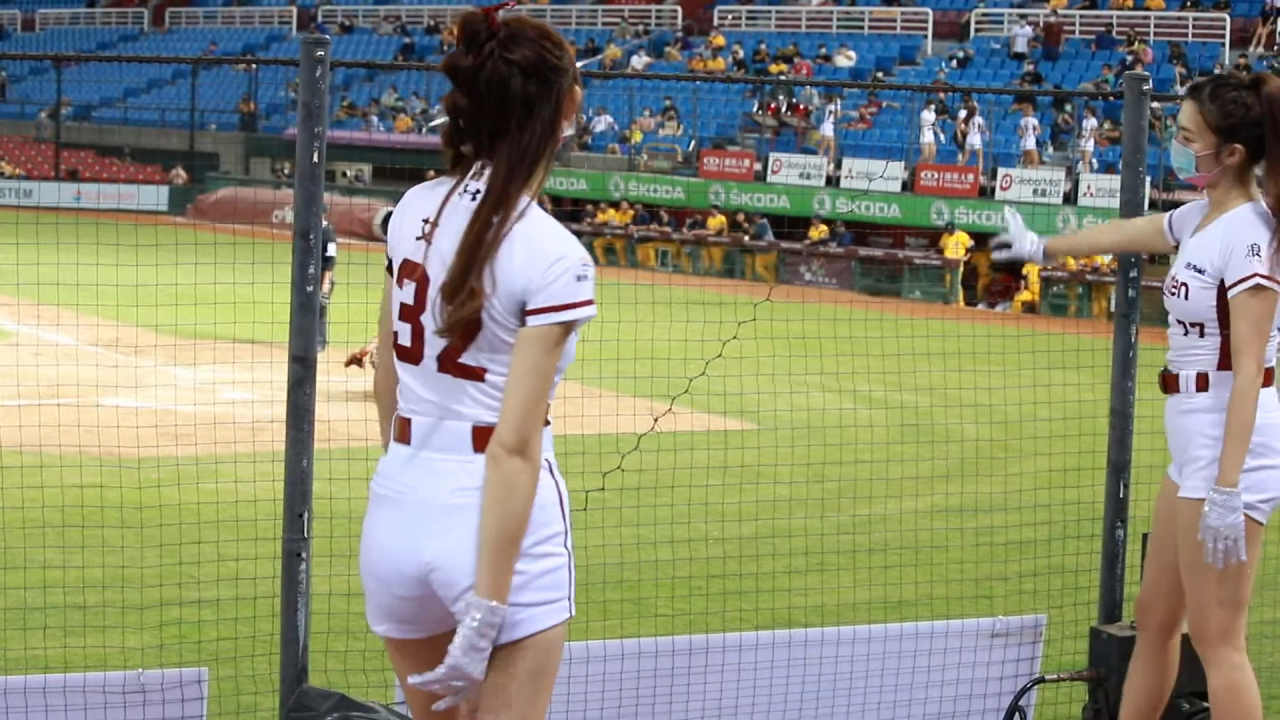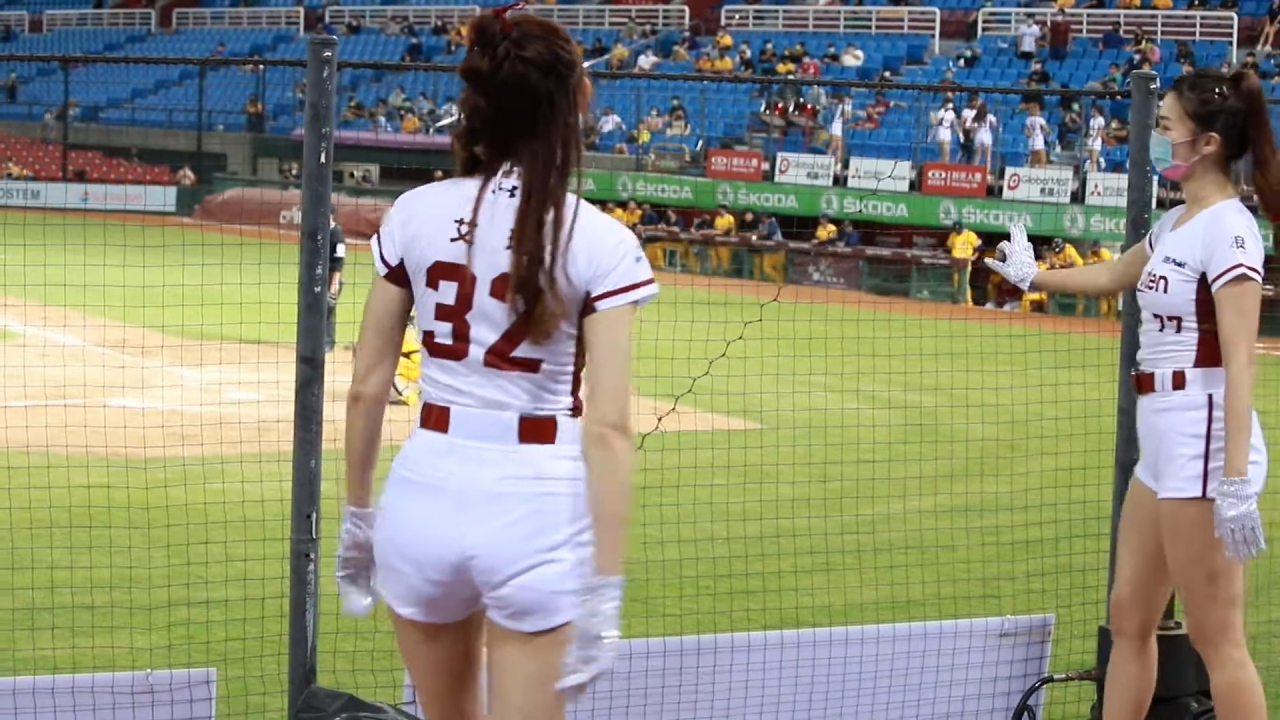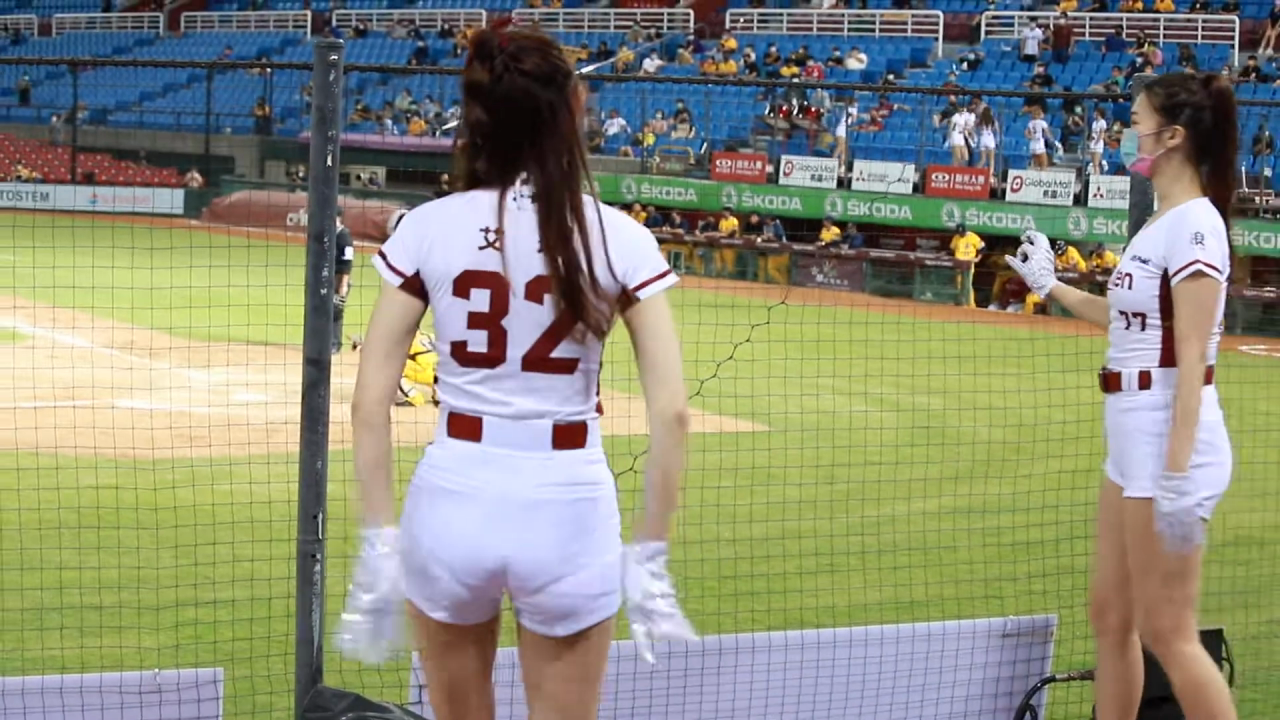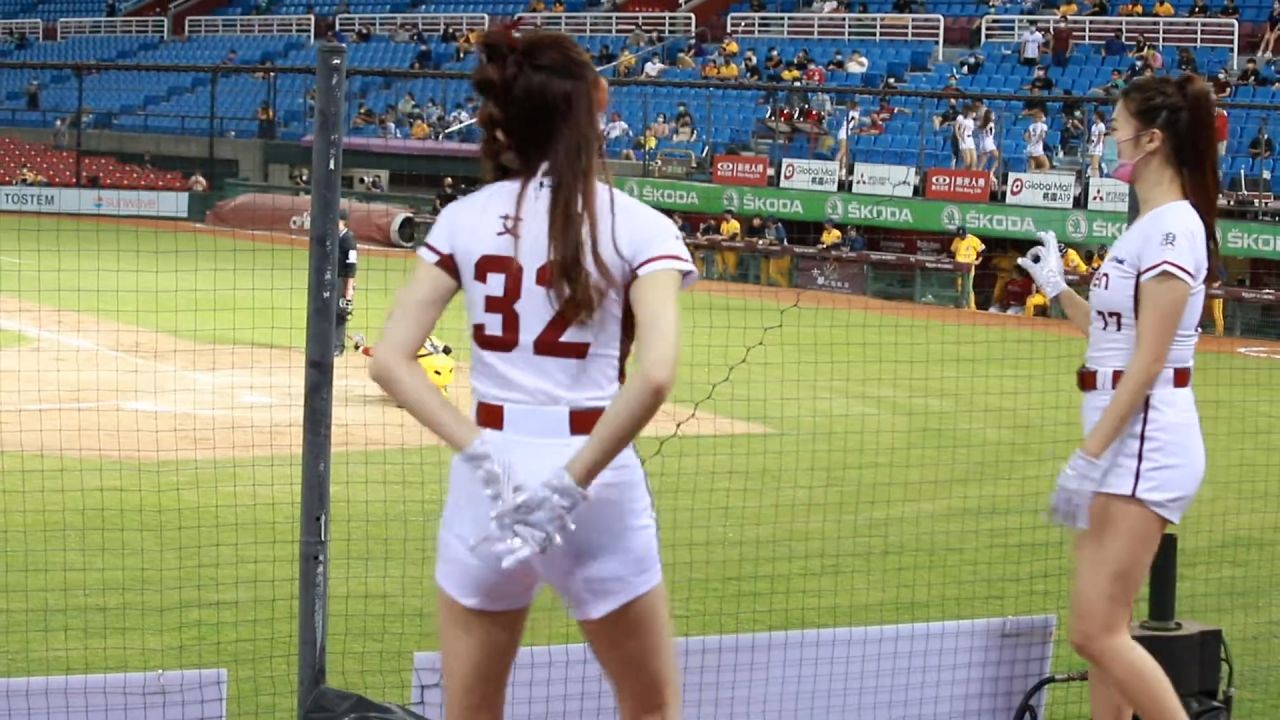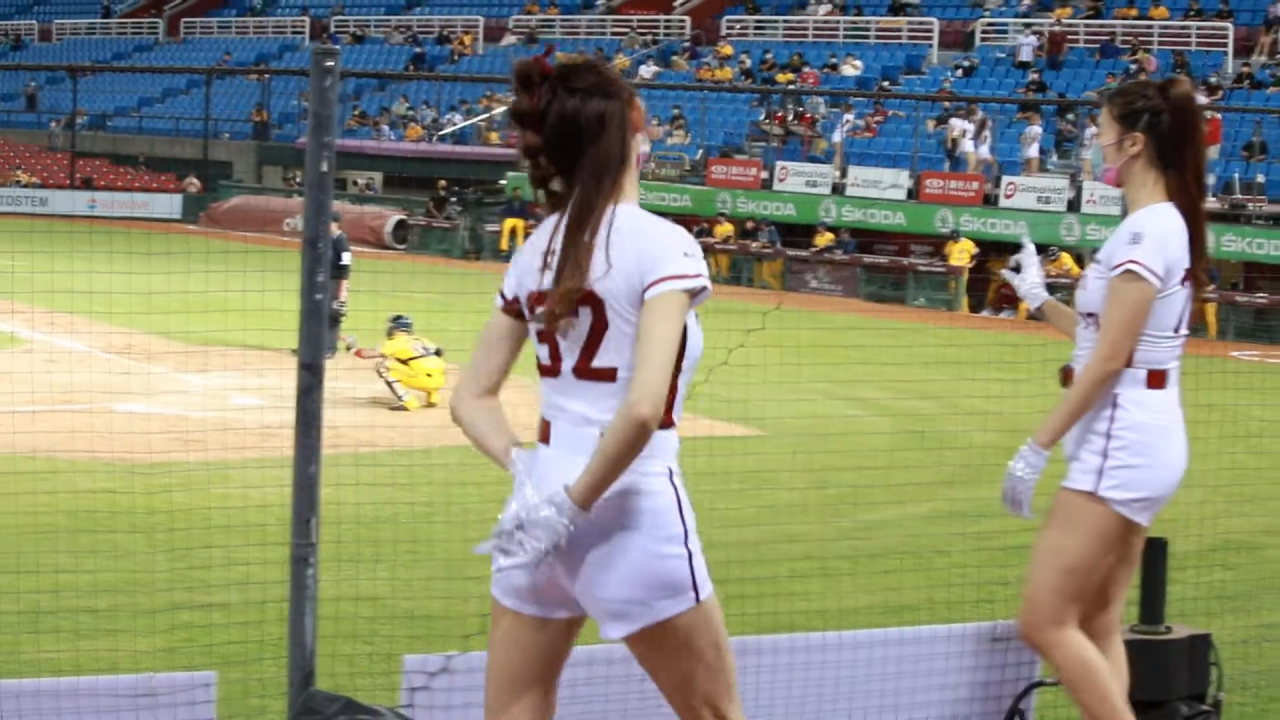
dt=0.2s
person 1, frame 1
left shoulder: (414, 209)
right shoulder: (554, 255)
left elbow: (387, 378)
right elbow: (515, 445)
right wrist: (485, 616)
left hip: (396, 511)
right hip: (501, 530)
person 1, frame 2
left shoulder: (414, 213)
right shoulder: (603, 243)
left elbow: (366, 387)
right elbow: (609, 429)
left wrist: (356, 520)
right wrist: (604, 596)
left hip: (423, 497)
right hip: (535, 514)
person 1, frame 3
left shoulder: (425, 227)
right shoulder: (622, 239)
left elbow: (370, 394)
right elbow: (670, 410)
left wrist: (381, 542)
right wrist: (648, 559)
left hip: (451, 501)
right hip: (565, 508)
person 1, frame 4
left shoulder: (465, 217)
right shoulder: (641, 227)
left elbow: (390, 360)
right elbow: (654, 377)
left wrist: (481, 456)
right wrist: (569, 486)
left hip: (488, 497)
right hip: (597, 494)
person 1, frame 5
left shoulder: (535, 250)
right shoulder: (662, 245)
left elbow: (471, 396)
right elbow: (642, 408)
left wrist: (527, 471)
right wrist: (572, 506)
left hip: (540, 514)
right hip: (634, 516)
person 2, frame 1
right shoulder: (1201, 216)
right elbow: (1121, 235)
left wrist: (1224, 488)
right wrist: (1043, 245)
right hip: (1196, 446)
left knee: (1216, 637)
right knee: (1154, 617)
person 2, frame 2
left shoulder: (1228, 229)
right shoulder: (1179, 223)
left elbow: (1239, 363)
right elbow: (1111, 276)
left wrist: (1234, 482)
right wrist: (1034, 275)
left hip: (1204, 448)
right hip: (1165, 447)
left knee: (1215, 637)
right knee: (1130, 618)
person 2, frame 3
left shoulder: (1194, 227)
right shoulder: (1161, 224)
left elbow: (1191, 361)
left wrist: (1177, 477)
right wrist: (1049, 284)
left hip: (1168, 447)
right hip: (1133, 446)
left knee: (1168, 636)
right knee: (1111, 618)
person 2, frame 4
left shoulder: (1171, 228)
right shoulder: (1150, 225)
left elbow: (1147, 363)
left wrist: (1085, 459)
right wrist: (1055, 289)
left hip: (1144, 448)
right hip: (1124, 446)
left knee: (1096, 632)
right knee: (1100, 625)
person 2, frame 5
left shoulder: (1146, 231)
right shoulder: (1159, 225)
left elbow: (1109, 360)
left wrist: (1035, 448)
right wrist: (1039, 300)
left hip: (1120, 446)
right hip: (1130, 443)
left knee: (1044, 621)
right knee: (1096, 624)
